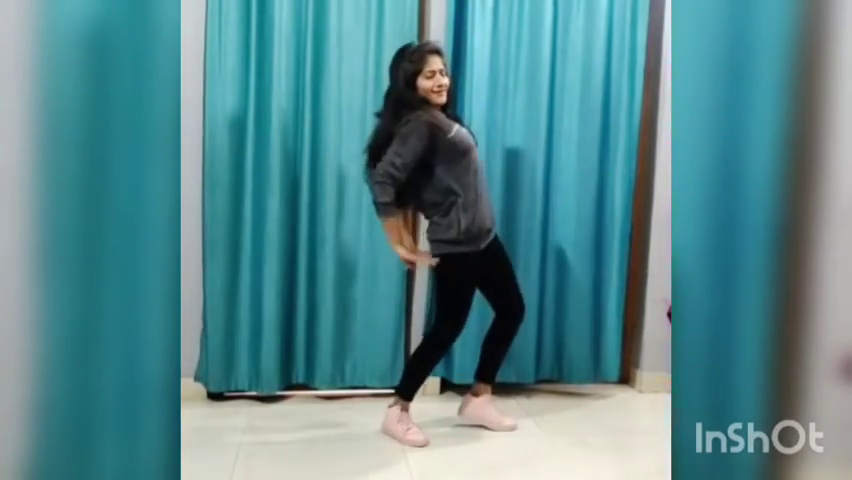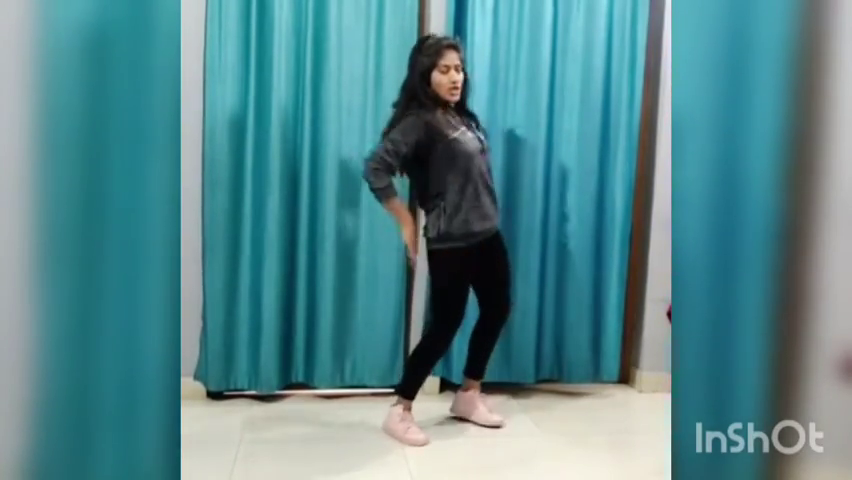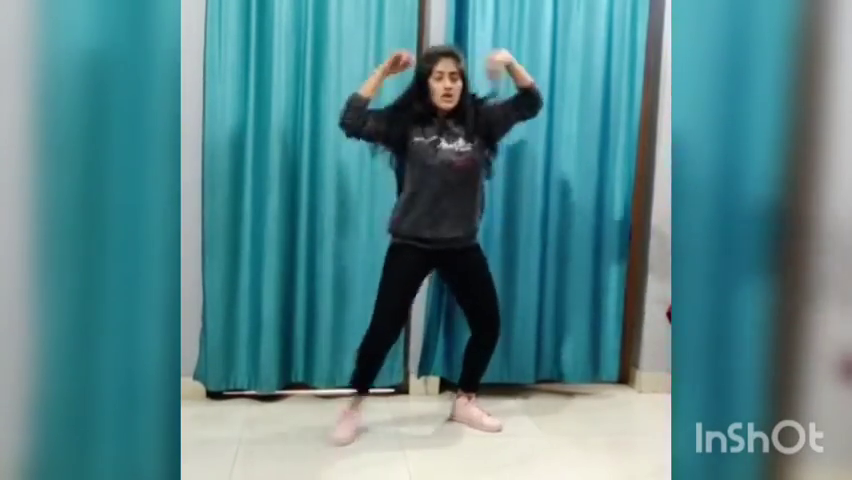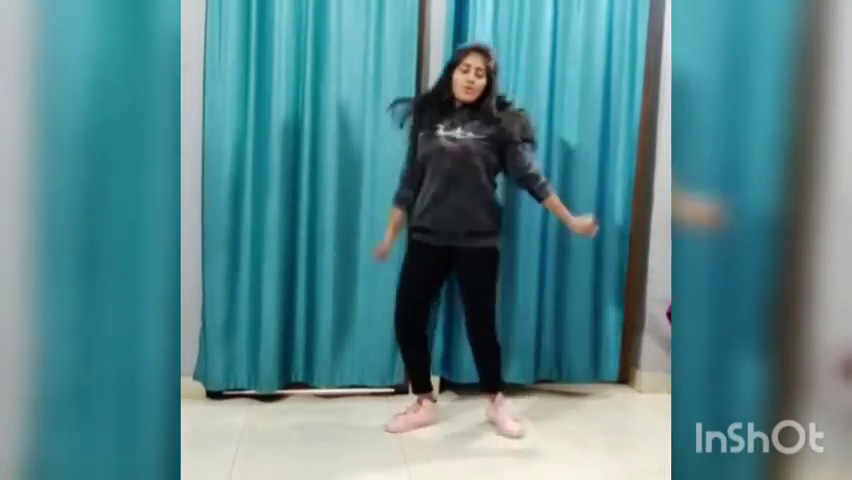
dt=1s
person 1, frame 1
left shoulder: (436, 120)
right shoulder: (418, 124)
left elbow: (405, 185)
right elbow: (383, 181)
left wrist: (410, 233)
right wrist: (399, 242)
left hip: (481, 236)
right hip: (456, 242)
left knee: (512, 309)
right knee: (447, 327)
left ankle: (478, 400)
right ankle: (397, 412)
person 1, frame 2
left shoulder: (462, 116)
right shoulder: (421, 120)
right elbow: (378, 167)
right wrist: (405, 222)
left hip: (486, 234)
right hip: (450, 241)
left knee: (497, 309)
right knee: (444, 325)
left ankle: (467, 396)
right ankle: (399, 411)
person 1, frame 3
left shoulder: (478, 119)
right shoulder: (401, 122)
left elbow: (531, 103)
right elbow: (351, 122)
left wrist: (511, 64)
right wrist: (383, 72)
left hip: (460, 245)
right hip: (410, 244)
left knee: (488, 324)
right knee: (385, 326)
left ankle: (465, 401)
right ankle: (355, 405)
person 1, frame 4
left shoulder: (499, 120)
right shoulder: (425, 114)
left elbow: (529, 174)
right elbow: (410, 181)
left wrist: (569, 217)
right wrist: (390, 235)
left hip: (478, 242)
right hip: (427, 239)
left knee: (481, 326)
right knee: (408, 320)
left ankle: (496, 401)
right ankle: (424, 402)
